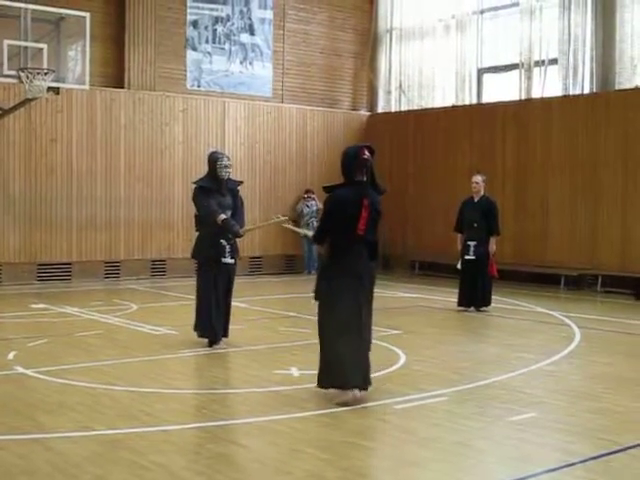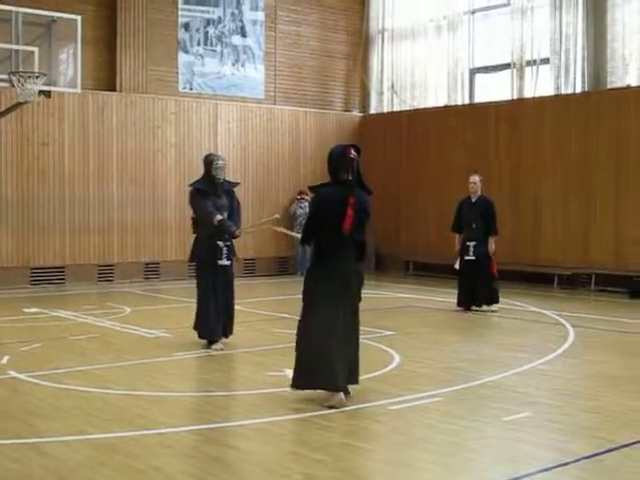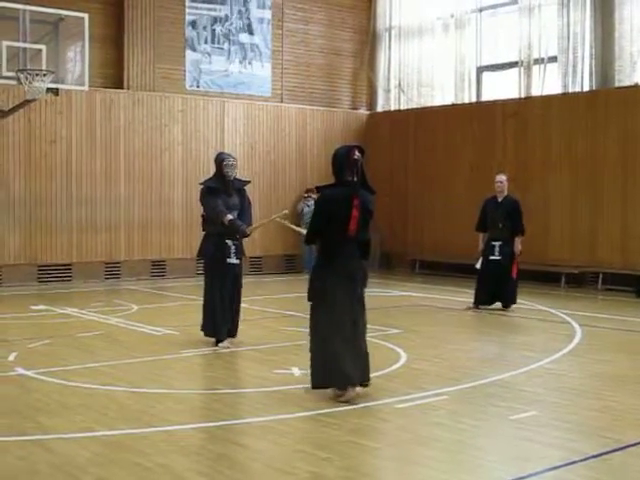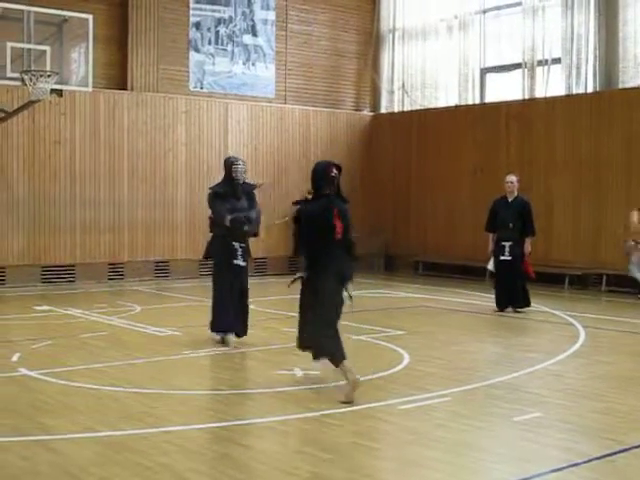
dt=0.5s
person 1, frame 1
left shoulder: (338, 197)
right shoulder: (374, 198)
left elbow: (321, 234)
right elbow: (370, 233)
left wrist: (320, 239)
left hip: (339, 268)
right hip: (364, 268)
left knee: (338, 325)
right knee: (358, 323)
left ankle: (349, 385)
right ankle: (356, 380)
person 1, frame 2
left shoulder: (323, 197)
right shoulder: (362, 198)
left elbow: (308, 235)
right elbow: (360, 234)
left wrist: (312, 238)
left hip: (326, 268)
right hip: (352, 269)
left knee: (323, 326)
right knee: (345, 325)
left ankle: (336, 388)
right ankle: (342, 382)
person 1, frame 3
left shoulder: (328, 197)
right shoulder: (366, 198)
left elbow: (312, 235)
right elbow: (362, 232)
left wrist: (313, 238)
left hip: (331, 268)
right hip: (356, 267)
left knee: (331, 324)
right knee: (351, 322)
left ankle: (347, 382)
right ankle: (352, 378)
person 1, frame 4
left shoulder: (307, 211)
right shoulder: (341, 207)
left elbow: (301, 245)
left hip: (320, 271)
right hip: (341, 269)
left knee: (320, 323)
right knee: (324, 318)
left ankle: (348, 373)
person 2, frame 1
left shoulder: (233, 189)
right shoulder: (202, 190)
left elbow: (239, 211)
right elbow: (211, 211)
left wrist: (236, 228)
right wrist: (228, 224)
left hip: (228, 245)
right hip: (209, 245)
left knee: (224, 290)
right knee: (210, 290)
left ankle: (218, 332)
right ankle: (213, 335)
person 2, frame 2
left shoulder: (228, 190)
right shoulder: (198, 192)
left elbow: (235, 212)
right elbow: (208, 213)
left wrist: (233, 228)
right wrist: (224, 224)
left hip: (225, 246)
right hip: (207, 246)
left knee: (225, 290)
right knee: (209, 291)
left ankle: (218, 332)
right ankle: (212, 336)
person 2, frame 3
left shoulder: (239, 189)
right shoulder: (209, 189)
left elbow: (246, 210)
right elbow: (218, 211)
left wrist: (244, 227)
right wrist: (234, 224)
left hip: (234, 244)
right hip: (215, 243)
left knee: (233, 289)
right knee: (217, 289)
left ankle: (226, 331)
right ankle: (219, 335)
person 2, frame 4
left shoulder: (248, 192)
right shoulder: (218, 193)
left elbow: (255, 214)
right elbow: (221, 216)
left wrist: (251, 228)
right wrist: (237, 220)
left hip: (240, 245)
right hip: (223, 245)
left knee: (239, 289)
right knee: (225, 287)
left ankle: (230, 330)
right ankle: (226, 330)
person 3, frame 1
left shoulder: (489, 203)
right shoulder: (466, 203)
left elbow: (494, 227)
right elbow: (460, 225)
left wrist: (492, 244)
right wrist: (459, 242)
left hip: (483, 244)
right hip: (468, 243)
left knee: (483, 273)
right knee: (466, 273)
left ankle: (480, 302)
right ankle: (467, 302)
person 3, frame 2
left shoulder: (487, 203)
right shoulder: (463, 203)
left elbow: (492, 227)
right elbow: (458, 226)
left wrist: (491, 244)
right wrist: (457, 243)
left hip: (482, 244)
right hip: (467, 244)
left knee: (485, 273)
right knee: (465, 273)
left ankle: (490, 301)
right ankle: (466, 302)
person 3, frame 3
left shoulder: (513, 203)
right shoulder: (488, 202)
left elbow: (518, 227)
right elbow: (482, 225)
left wrist: (517, 244)
right wrist: (481, 242)
left hip: (508, 244)
right hip: (491, 243)
left knee: (507, 274)
right knee: (485, 272)
left ankle: (507, 302)
right ankle: (479, 301)
person 3, frame 4
left shoulder: (523, 203)
right shoulder: (498, 203)
left elbow: (529, 227)
right elbow: (491, 225)
left wrist: (527, 244)
right wrist: (491, 243)
left hip: (517, 244)
right hip: (501, 244)
left knee: (517, 275)
right knee: (500, 275)
left ankle: (517, 304)
right ankle: (502, 304)
